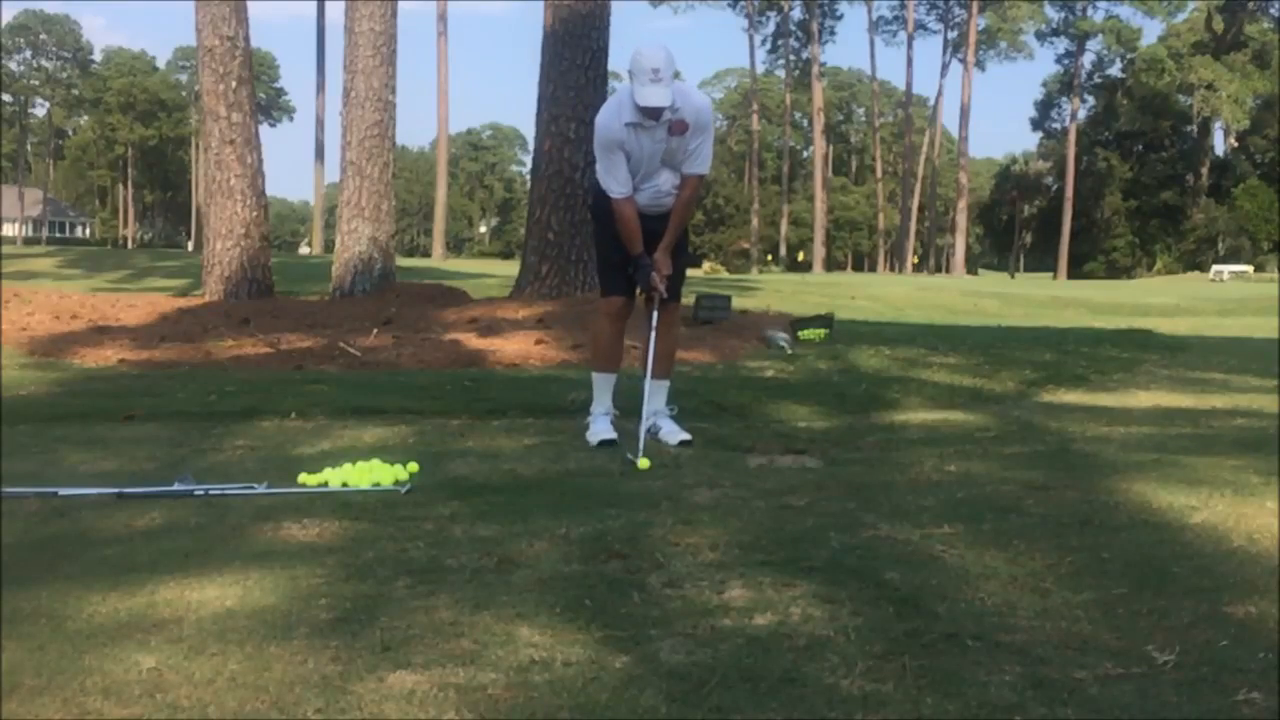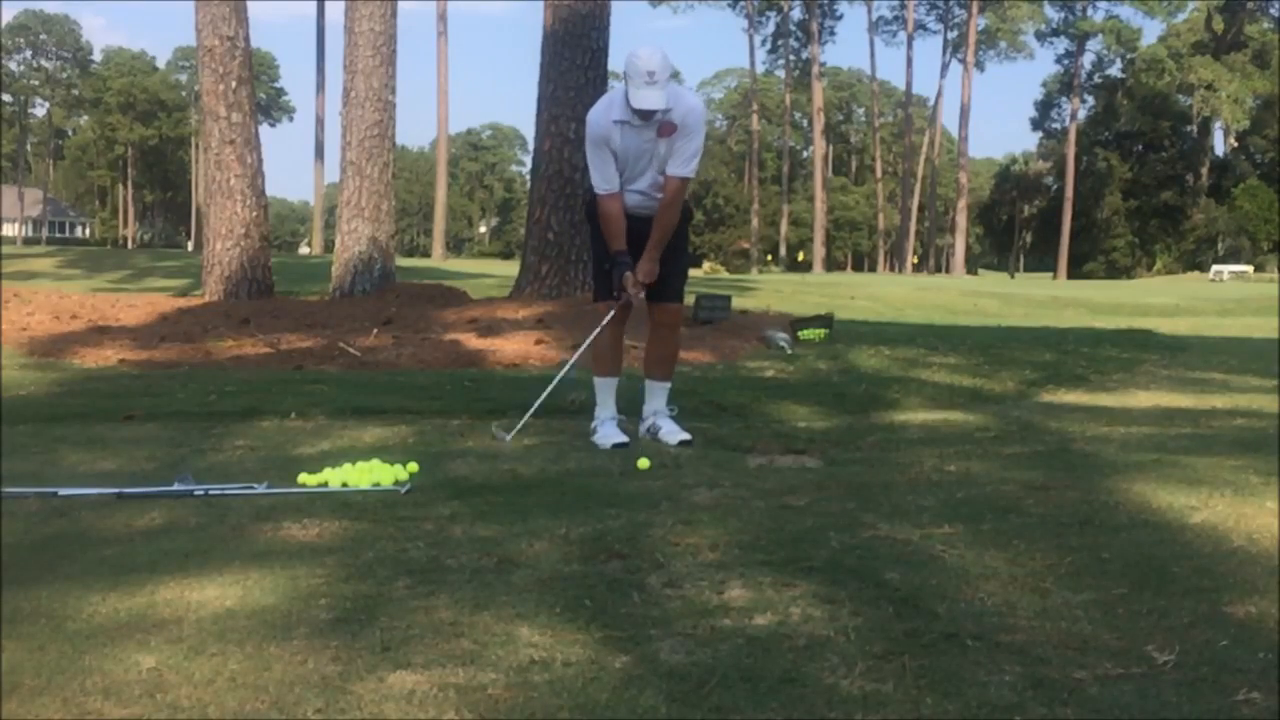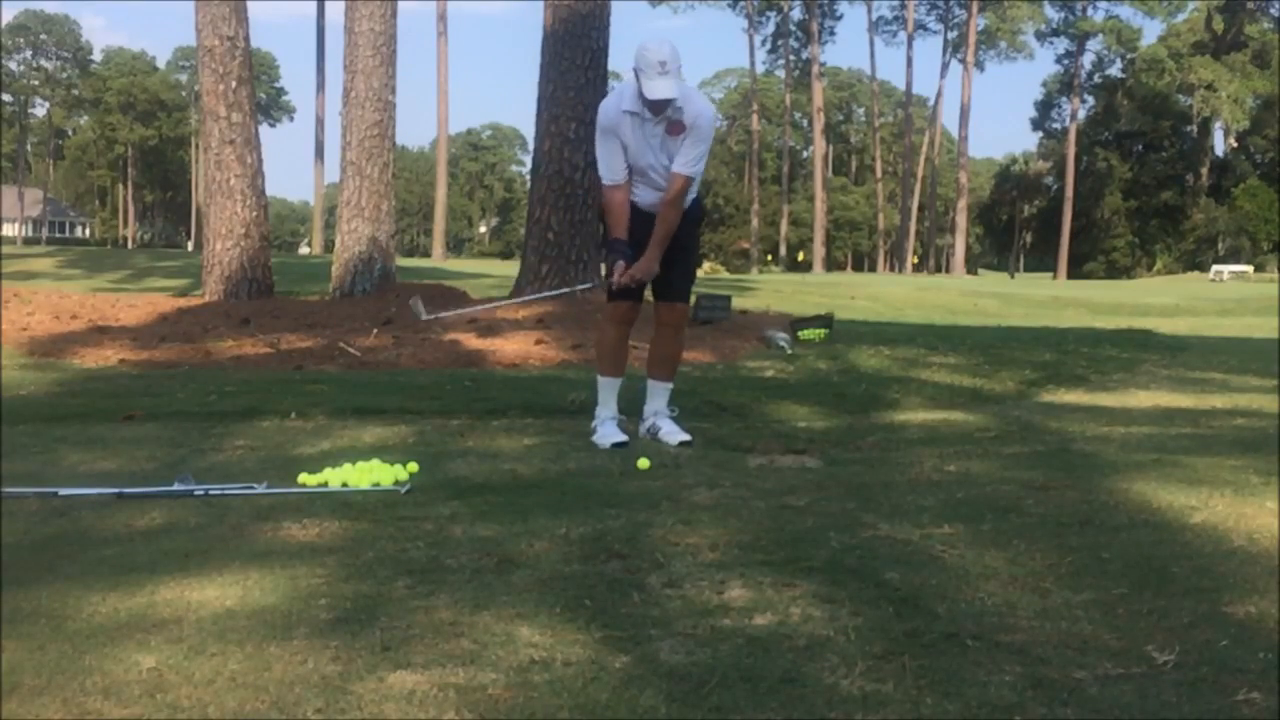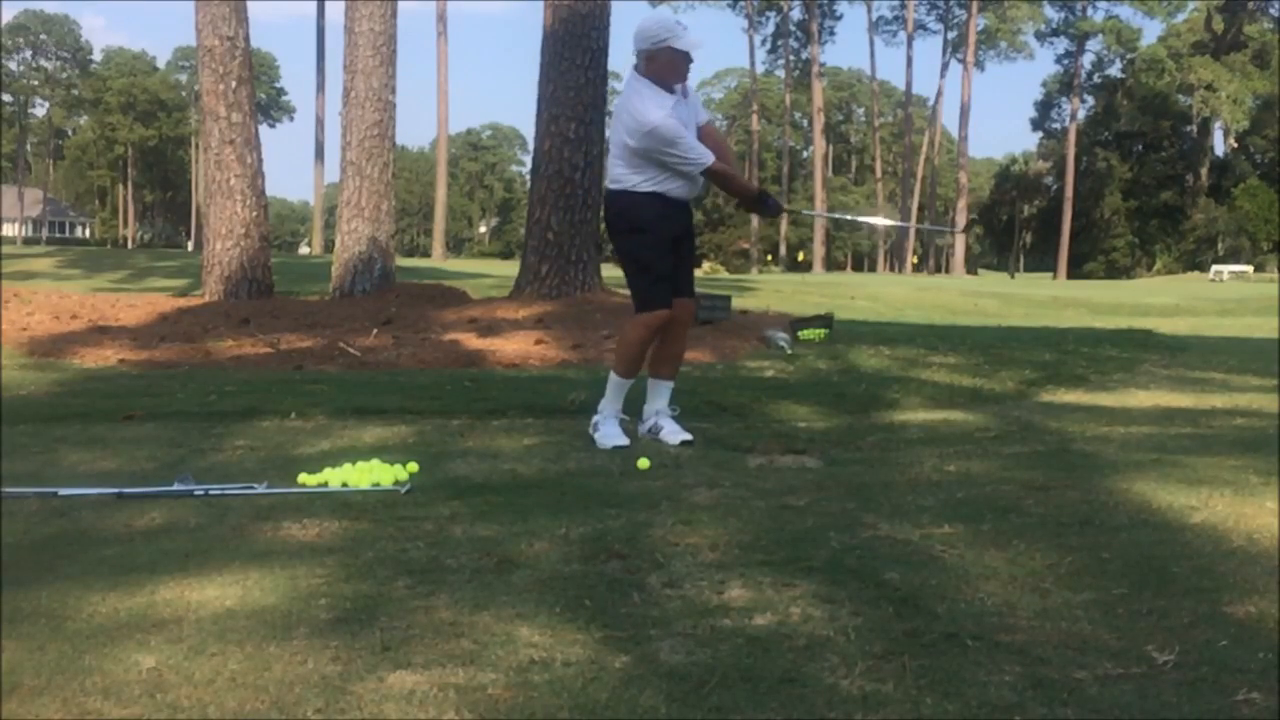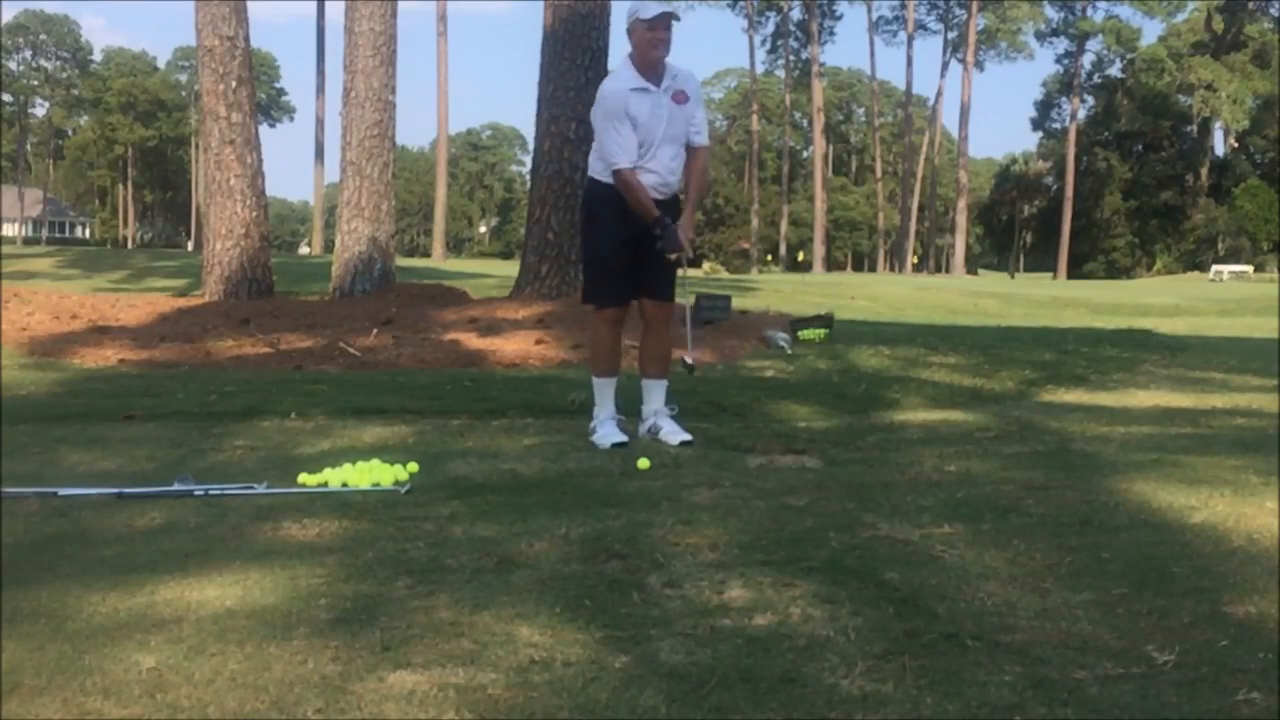
dt=0.5s
person 1, frame 1
left shoulder: (698, 108)
right shoulder: (610, 121)
left elbow: (691, 185)
right elbow: (622, 199)
left wrist: (665, 251)
right wrist: (640, 262)
left hip: (670, 214)
right hip: (617, 212)
left knee: (667, 310)
right knee: (614, 305)
left ankle: (656, 413)
right ankle: (600, 412)
person 1, frame 2
left shoulder: (689, 110)
right shoulder: (601, 118)
left elbow: (674, 190)
right elbow: (609, 196)
left wrist: (651, 258)
right wrist: (621, 262)
left hip: (667, 217)
right hip: (614, 215)
left knee: (669, 314)
right knee: (612, 309)
left ankle: (655, 413)
right ankle: (605, 416)
person 1, frame 3
left shoulder: (699, 112)
right shoulder: (613, 110)
left elbow: (677, 189)
right elbow: (614, 187)
left wrist: (650, 257)
right wrist: (617, 247)
left hip: (680, 216)
right hip: (629, 214)
left knee: (673, 312)
right knee: (622, 309)
left ankle: (656, 414)
right ankle: (605, 416)
person 1, frame 4
left shoulder: (672, 80)
right shoulder: (650, 117)
left elbow: (708, 133)
right elbow: (712, 169)
left wrist: (744, 192)
right wrist: (758, 198)
left hip: (673, 209)
right hip: (639, 213)
left knee: (682, 311)
right knee: (655, 313)
left ankle: (656, 413)
right ankle: (607, 414)
person 1, frame 5
left shoulder: (687, 85)
right shoulder: (615, 92)
left elbow: (699, 153)
right elbow: (624, 172)
left wrist: (687, 218)
right wrist: (658, 226)
left hip: (664, 207)
right hip: (613, 205)
left knee: (660, 311)
right knee: (610, 310)
left ankle: (655, 414)
right ankle: (604, 416)
